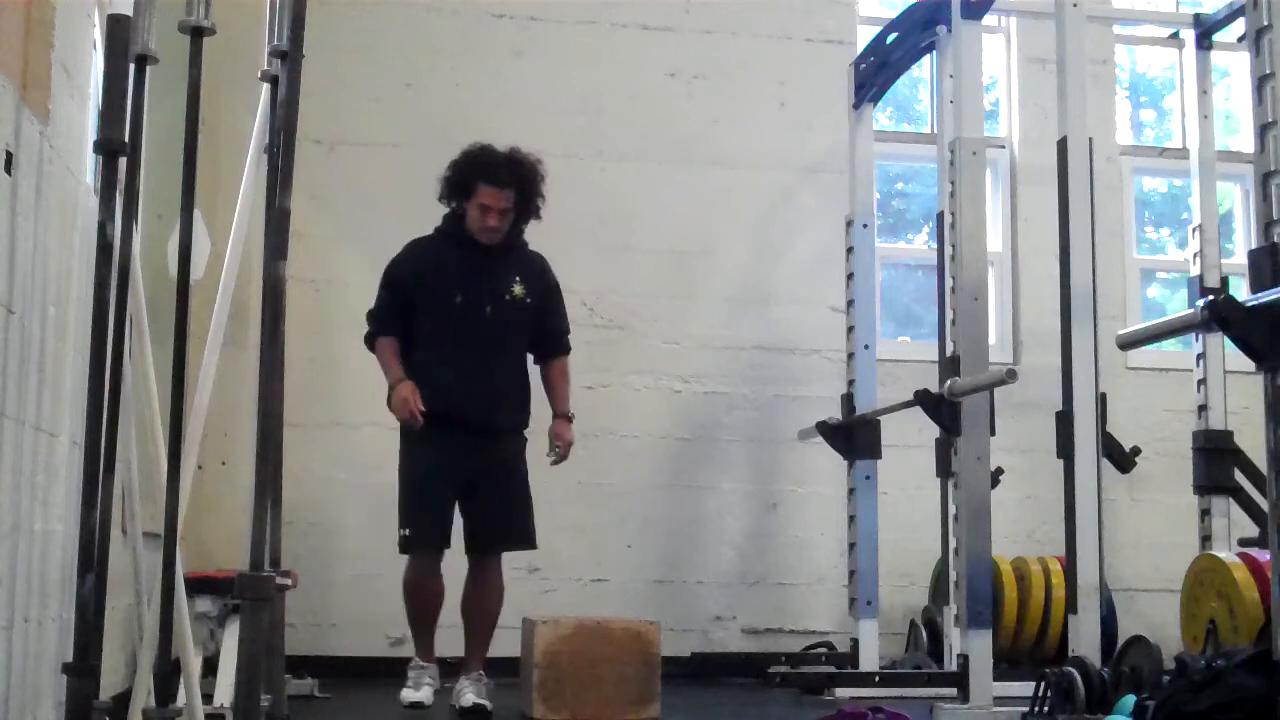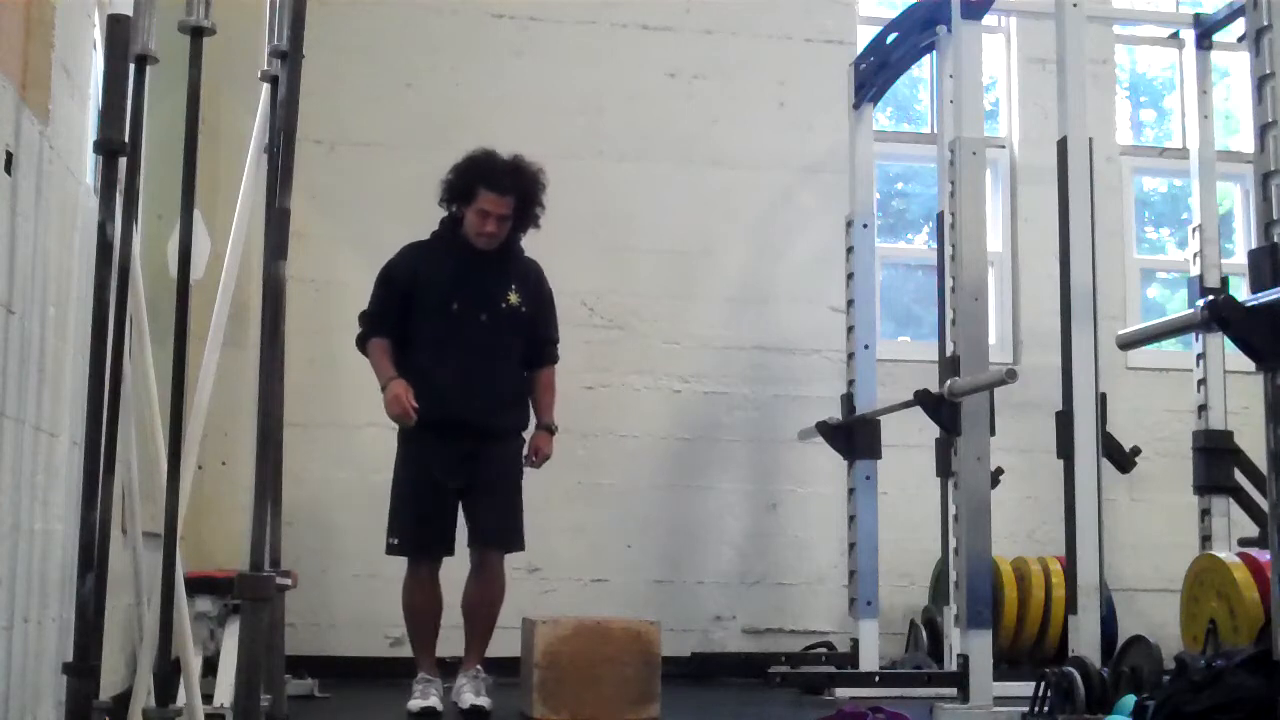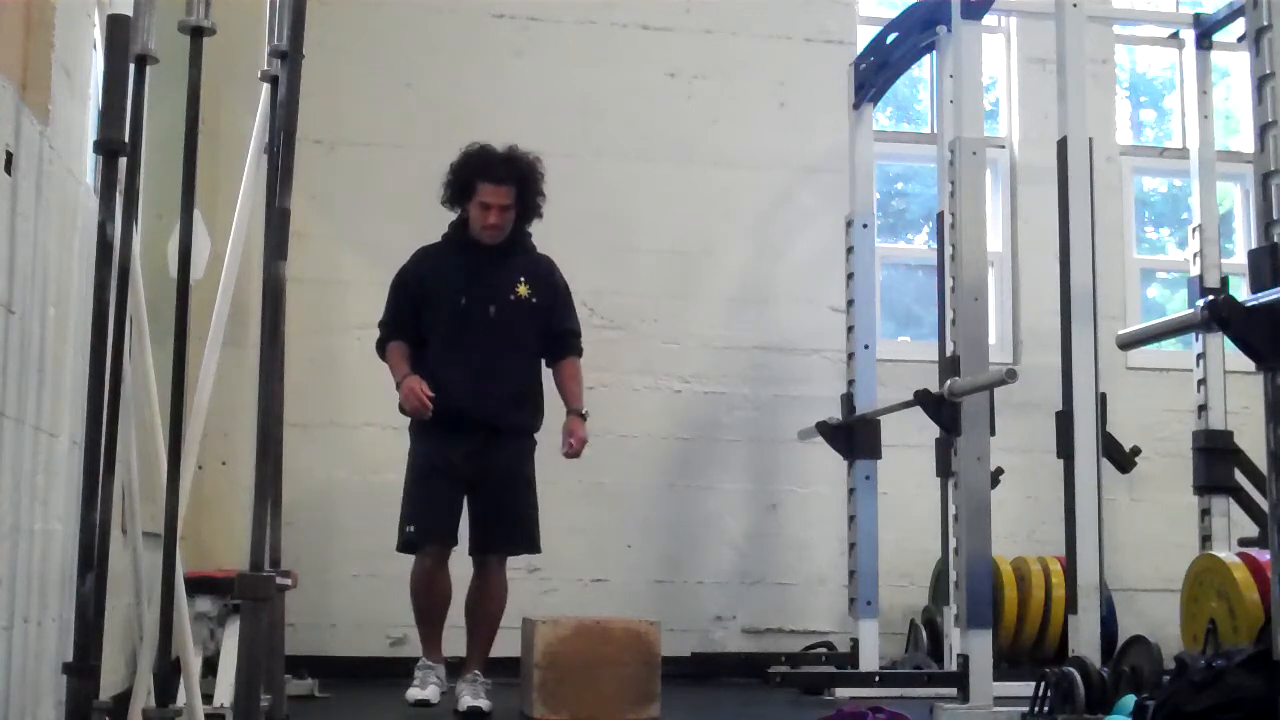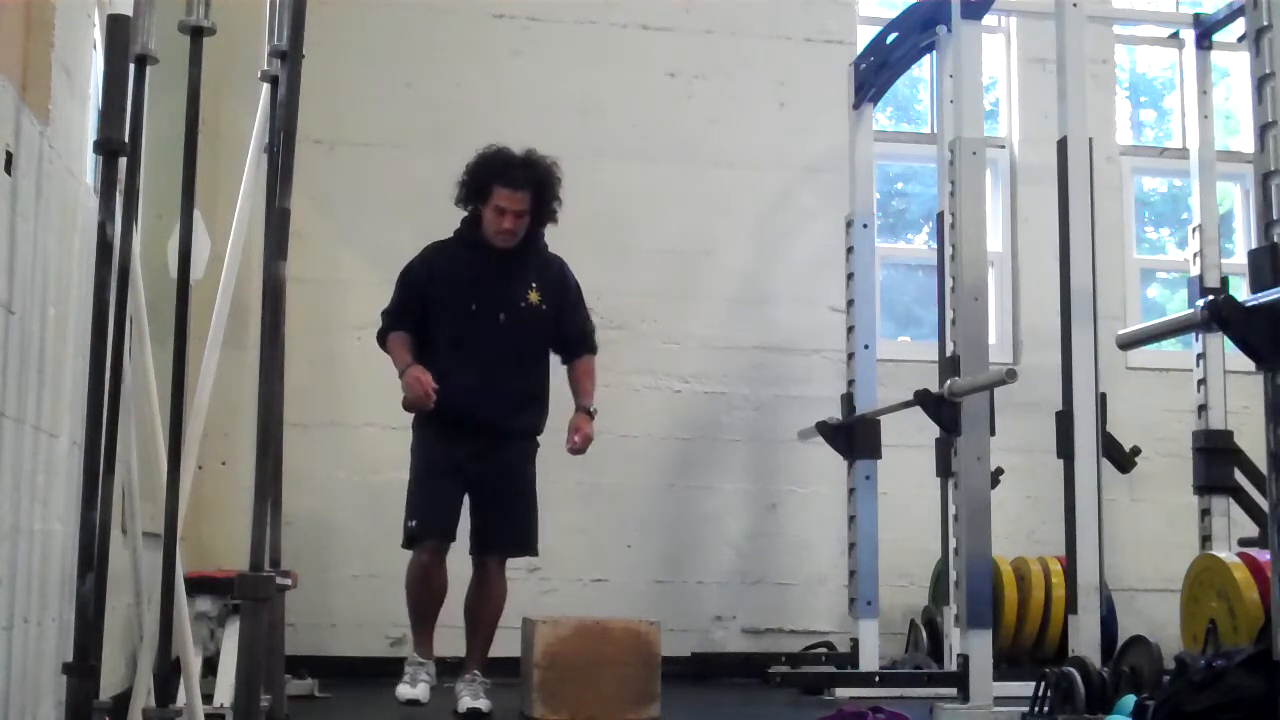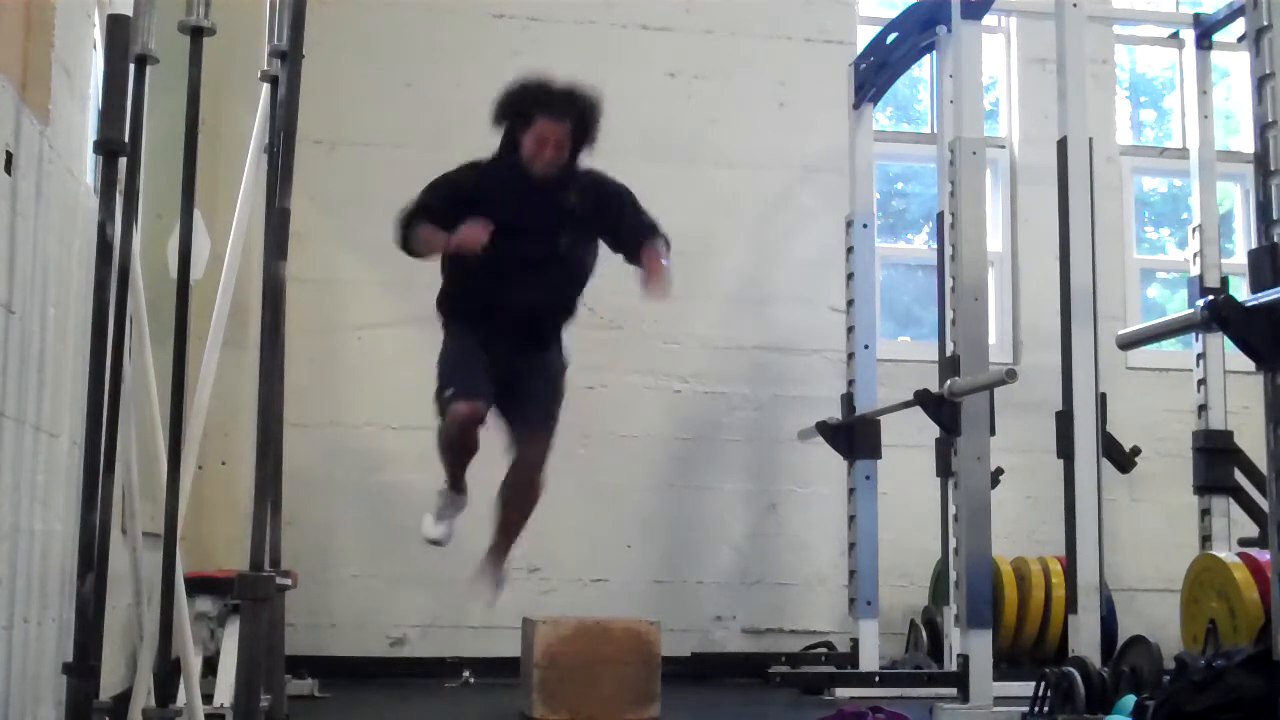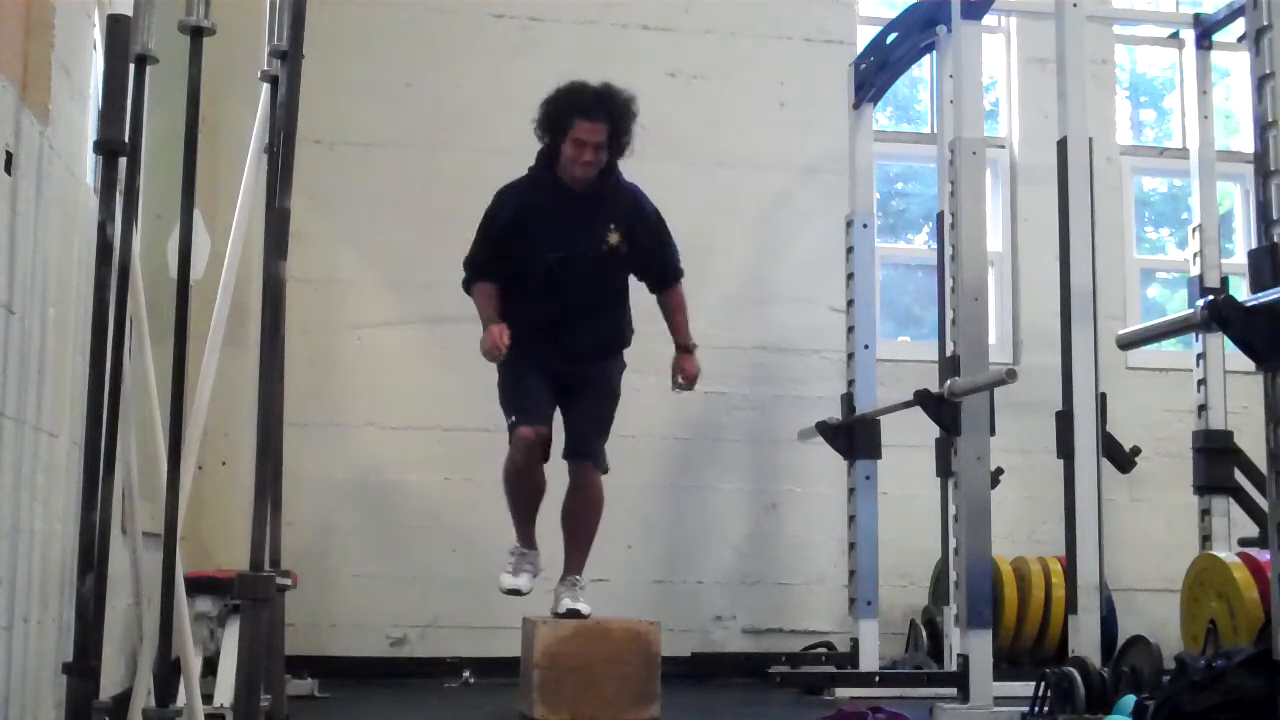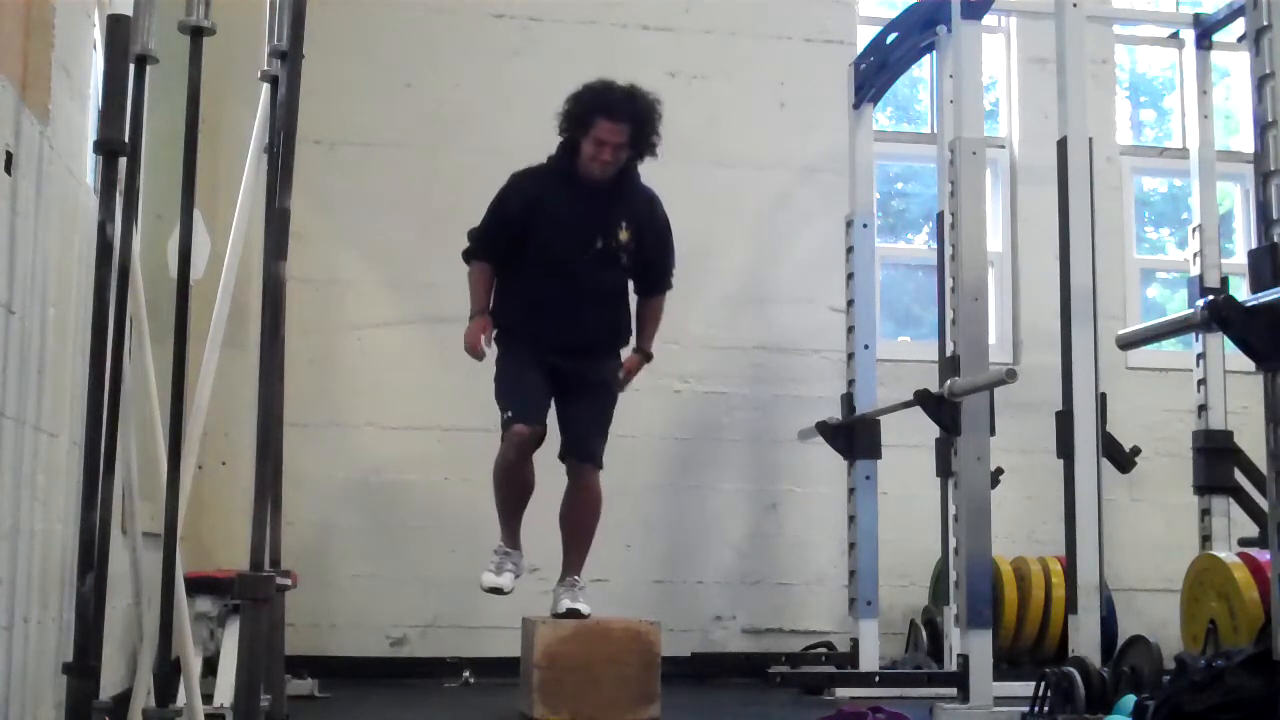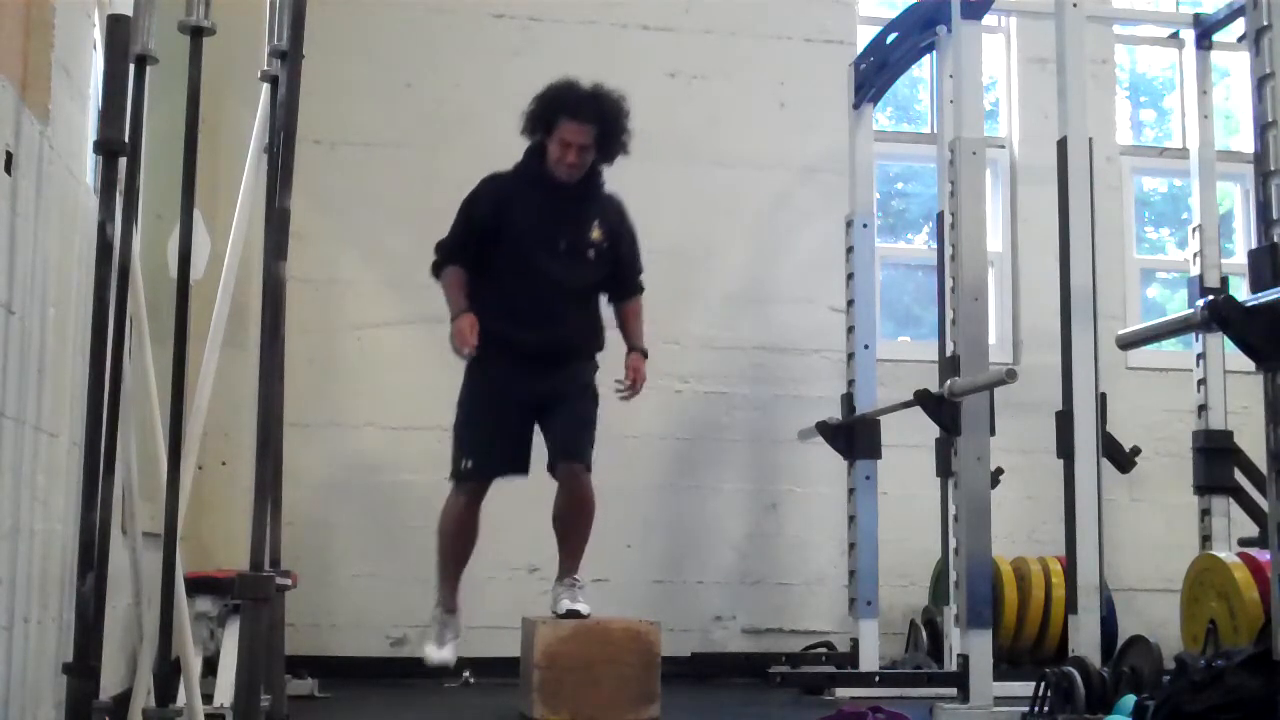
dt=0.5s
person 1, frame 1
left shoulder: (532, 270)
right shoulder: (419, 258)
left elbow: (553, 349)
right elbow: (383, 329)
left wrist: (562, 414)
right wrist: (398, 380)
left hip: (499, 438)
right hip: (430, 432)
left knee: (487, 558)
right knee: (424, 552)
right ankle: (423, 663)
person 1, frame 2
left shoulder: (528, 278)
right shoulder: (416, 263)
left elbow: (542, 359)
right elbow: (376, 330)
left wrist: (545, 425)
right wrist: (391, 380)
left hip: (498, 441)
right hip: (427, 437)
left knee: (490, 556)
right knee: (423, 560)
left ankle: (472, 672)
person 1, frame 3
left shoulder: (539, 273)
right shoulder: (428, 265)
left elbow: (564, 348)
right elbow: (394, 333)
left wrist: (575, 411)
right wrist: (405, 376)
left hip: (508, 440)
right hip: (438, 435)
left knee: (491, 559)
right knee: (430, 550)
right ankle: (431, 662)
person 1, frame 4
left shoulder: (552, 275)
right shoulder: (438, 262)
left elbow: (579, 346)
right elbow: (396, 324)
left wrist: (584, 408)
right wrist: (408, 367)
left hip: (511, 440)
right hip: (441, 432)
left knee: (491, 560)
right knee: (429, 547)
right ankle: (421, 660)
person 1, frame 5
left shoulder: (592, 192)
right shoulder: (477, 182)
left elbow: (644, 233)
right elbow: (412, 230)
left wrist: (654, 264)
right wrist: (448, 242)
left hip: (538, 344)
right hip: (475, 331)
left knee: (532, 455)
right knee: (463, 416)
left ankle: (495, 561)
right ankle: (453, 493)
person 1, frame 6
left shoulder: (630, 206)
right shoulder: (517, 201)
left elbow: (666, 279)
right elbow: (481, 272)
left wrist: (685, 347)
right wrist: (493, 322)
left hip: (597, 359)
right hip: (528, 353)
left knee: (586, 466)
right knee: (528, 439)
left ankle: (571, 583)
right ankle: (525, 549)
person 1, frame 7
left shoulder: (643, 207)
right shoulder: (530, 188)
left elbow: (654, 285)
right elbow: (483, 252)
left wrist: (641, 349)
right wrist: (480, 314)
left hip: (594, 358)
right hip: (525, 345)
left knee: (584, 467)
right knee: (520, 436)
left ankle: (570, 583)
right ankle: (509, 548)
person 1, frame 8
left shoulder: (608, 213)
right shoulder: (500, 192)
left elbow: (627, 288)
right elbow: (453, 258)
left wrist: (636, 349)
right wrist: (462, 312)
left hip: (570, 366)
right hip: (499, 361)
left knee: (575, 473)
right knee: (470, 485)
left ankle: (568, 584)
right ankle: (446, 612)
